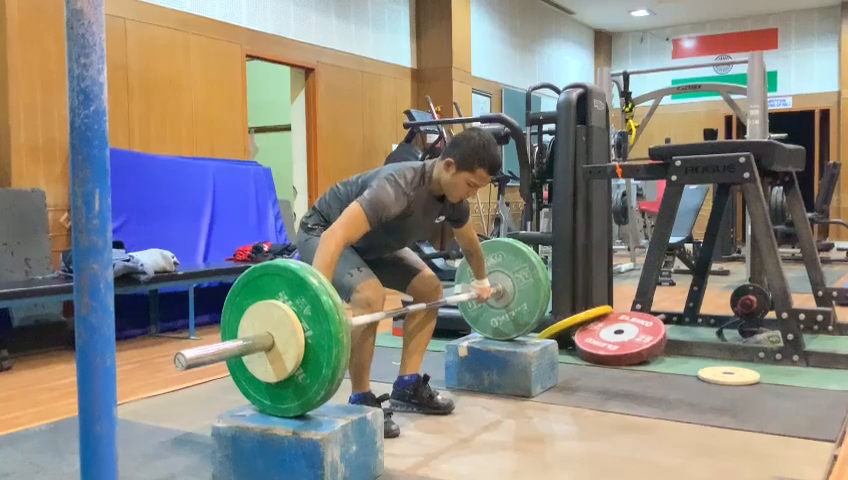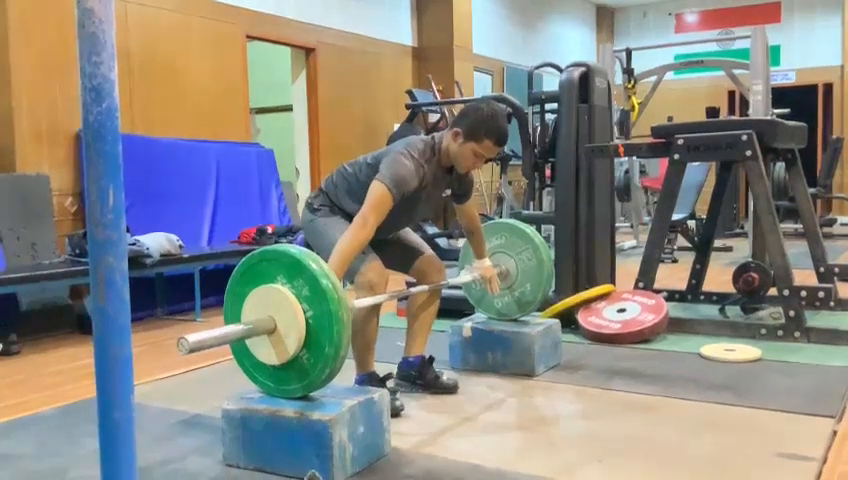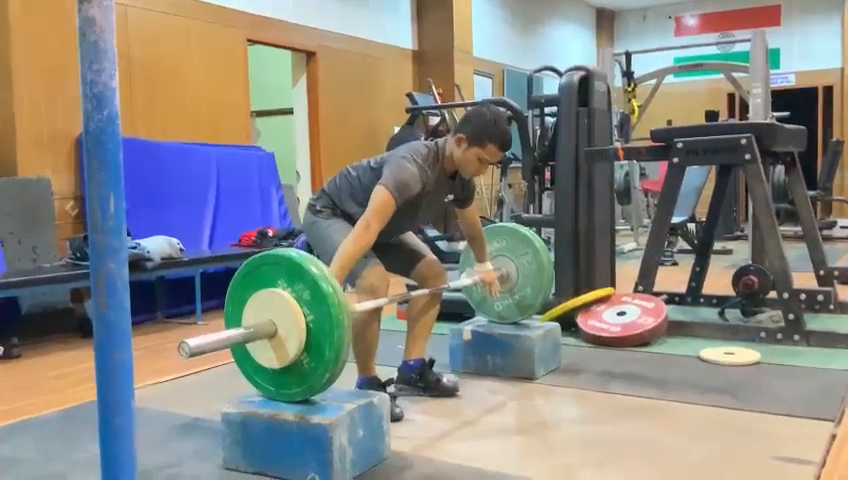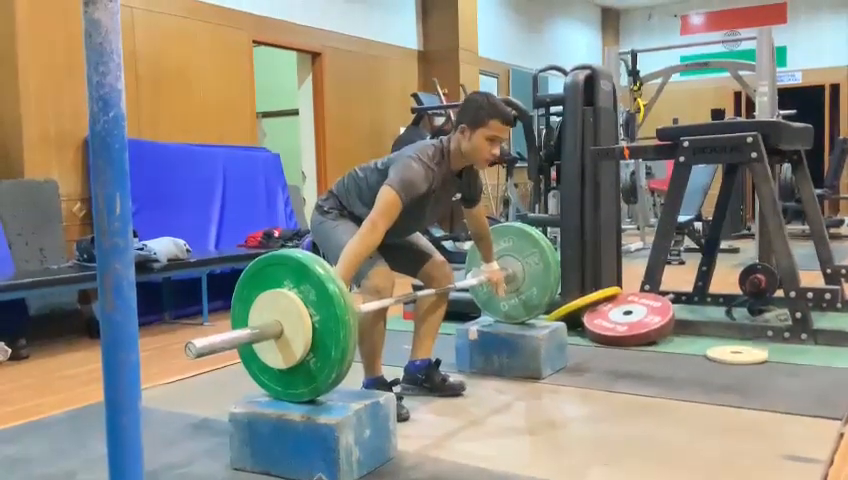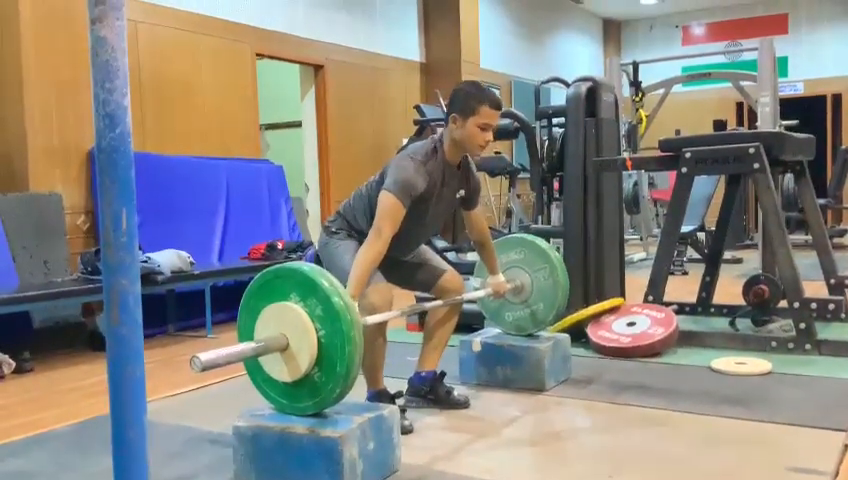
dt=1s
person 1, frame 1
left shoulder: (454, 198)
right shoulder: (398, 186)
left elbow: (469, 243)
right elbow: (333, 237)
left wrist: (481, 281)
left hip: (372, 239)
right hip: (321, 232)
left knee: (429, 288)
right knee: (370, 295)
left ankle: (408, 386)
right ankle: (361, 400)
person 1, frame 2
left shoulder: (459, 173)
right shoulder: (409, 161)
left elbow: (470, 222)
right elbow: (364, 222)
left wrist: (483, 262)
left hip: (379, 220)
right hip: (328, 212)
left knee: (432, 271)
right knee: (372, 277)
left ankle: (412, 367)
right ankle: (366, 381)
person 1, frame 3
left shoulder: (461, 178)
right shoulder: (412, 166)
left elbow: (472, 227)
right elbow: (366, 227)
left wrist: (484, 266)
left hip: (381, 224)
right hip: (330, 215)
left knee: (433, 274)
right knee: (374, 281)
left ankle: (413, 370)
right ankle: (368, 385)
person 1, frame 4
left shoulder: (468, 176)
right shoulder: (419, 165)
left elbow: (479, 228)
right elbow: (372, 228)
left wrist: (491, 266)
left hip: (390, 224)
right hip: (338, 216)
left knee: (440, 275)
right knee: (379, 282)
left ankle: (419, 370)
right ankle: (374, 385)
person 1, frame 5
left shoulder: (466, 174)
right shoulder: (414, 166)
left elbow: (479, 233)
right elbow: (378, 236)
left wrist: (495, 276)
right wrist: (349, 302)
left hip: (399, 245)
right hip: (347, 237)
left knee: (452, 286)
right knee: (377, 301)
left ankle: (423, 383)
right ankle: (377, 398)
